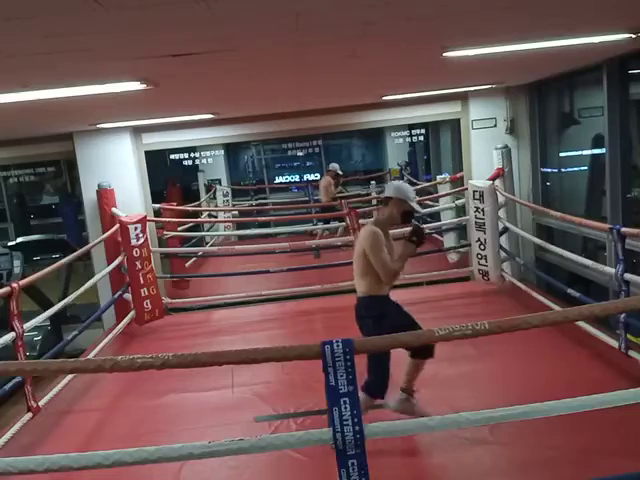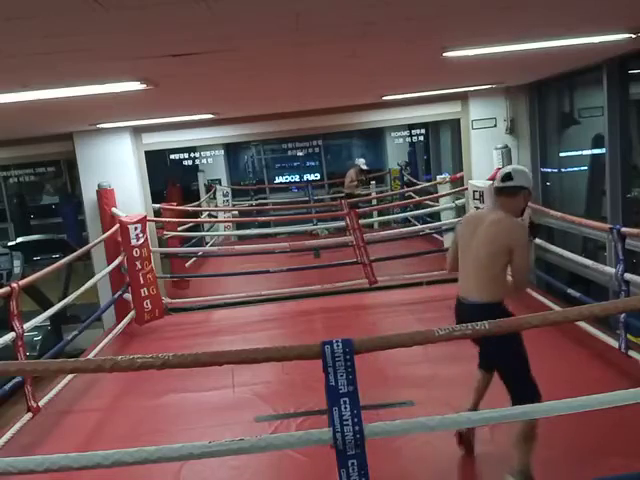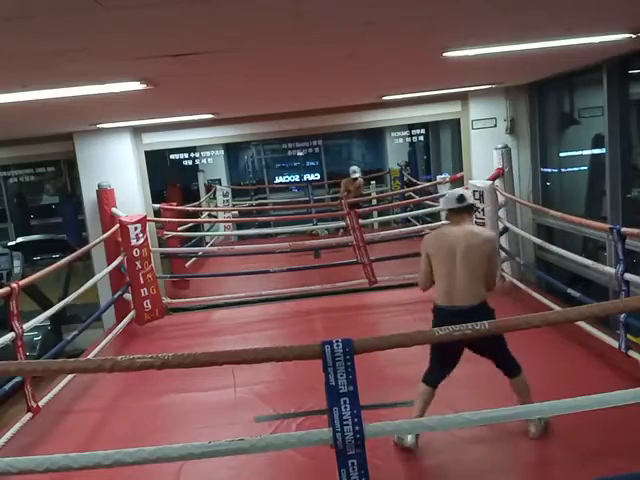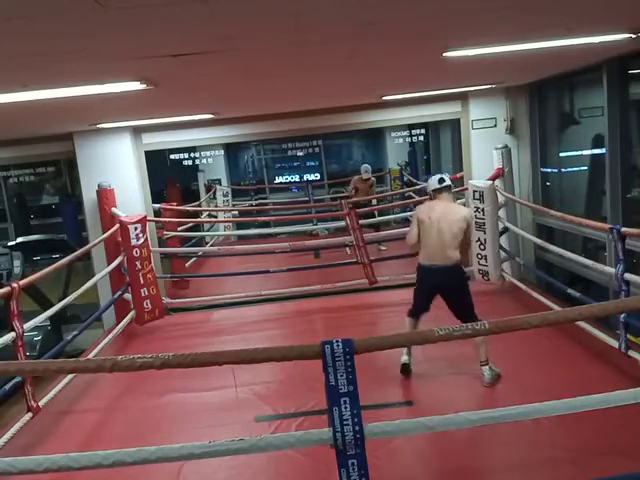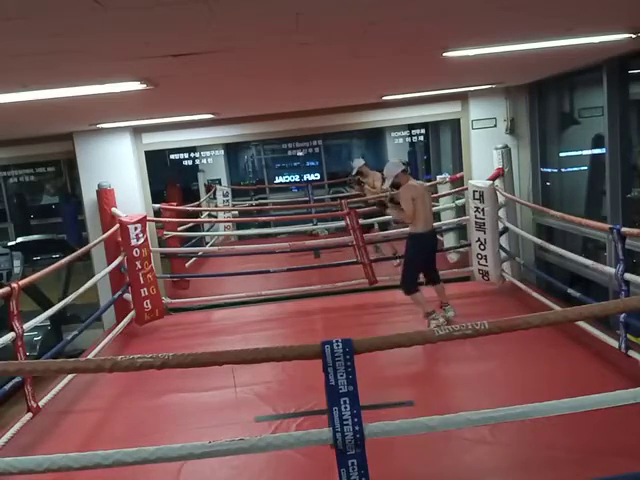
dt=1s
person 1, frame 1
left shoulder: (382, 232)
right shoulder: (372, 234)
left elbow: (390, 266)
right elbow: (389, 275)
left wrist: (408, 245)
right wrist: (410, 246)
left hip: (383, 303)
right hip: (372, 310)
left knee: (424, 344)
right knee: (378, 382)
left ankle: (405, 398)
person 1, frame 2
left shoulder: (469, 220)
right shoulder: (515, 228)
left elbow: (452, 266)
right elbow: (521, 283)
left hip: (464, 309)
right hip: (488, 314)
left knee: (493, 358)
right knee: (527, 395)
person 1, frame 3
left shoulder: (430, 241)
right shoulder: (488, 237)
left elbow: (424, 284)
right elbow: (490, 284)
left hip: (445, 316)
right hip: (477, 314)
left knee: (434, 373)
right knee: (510, 367)
left ankle: (410, 432)
right ankle: (534, 421)
person 1, frame 4
left shoulder: (420, 211)
right shoulder: (464, 213)
left elbow: (411, 242)
right elbow: (465, 246)
left hip: (426, 272)
right hip: (452, 272)
left knee: (415, 311)
right knee: (471, 321)
left ankle: (406, 354)
right ankle: (486, 370)
person 1, frame 5
left shoulder: (405, 190)
right shoulder: (422, 186)
left elbow: (408, 218)
left wrist: (390, 209)
right wrist: (397, 206)
left hip: (418, 239)
right hip: (430, 236)
left knee: (408, 284)
right knee: (432, 276)
left ankle: (433, 317)
right ankle: (447, 309)
